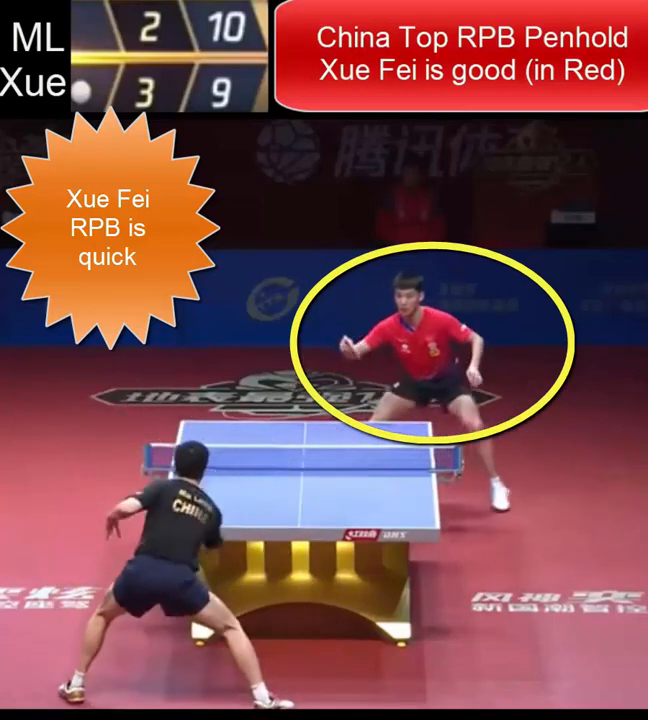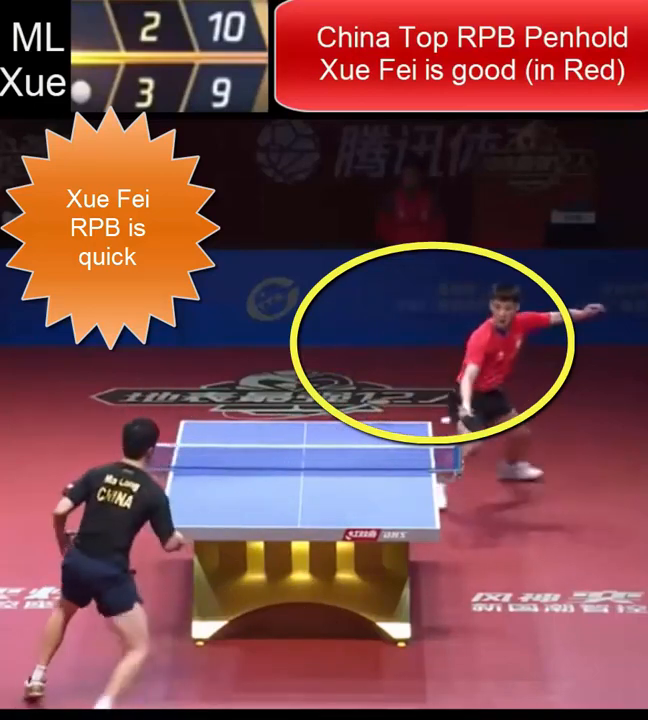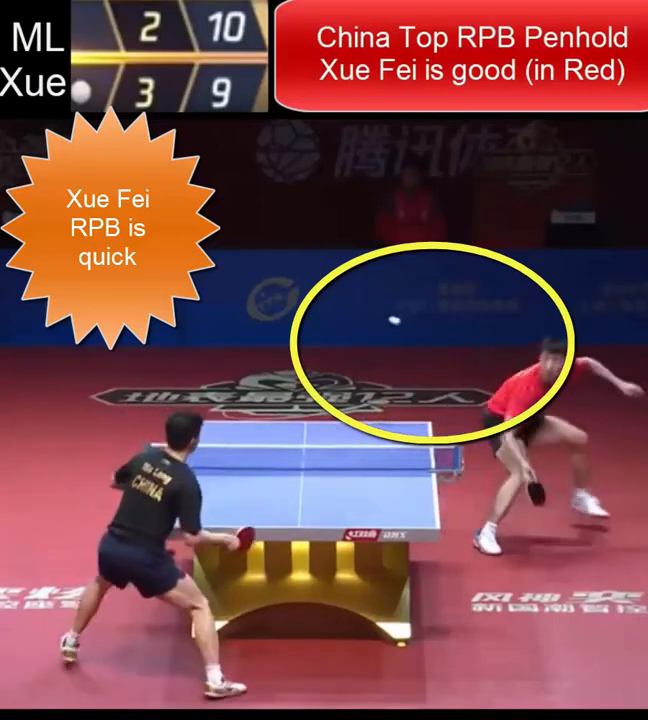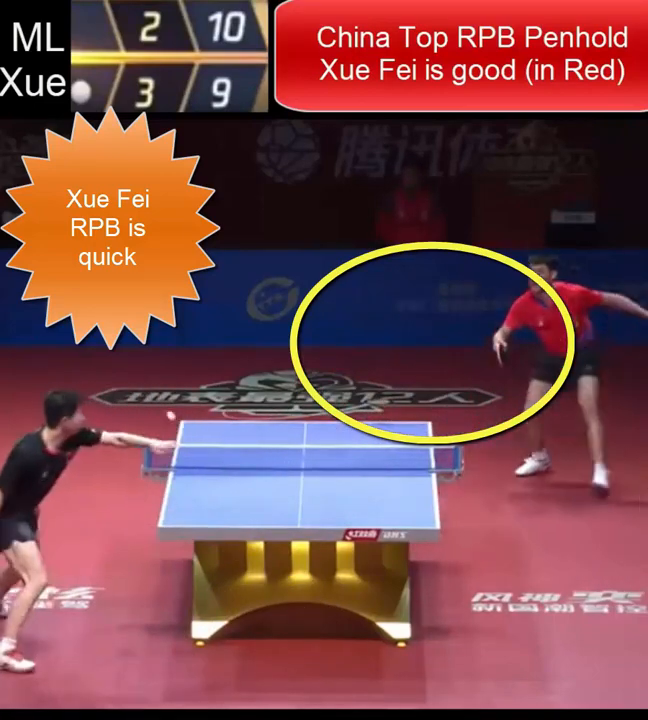
dt=0.7s
person 1, frame 1
left shoulder: (163, 487)
right shoulder: (211, 509)
left elbow: (128, 507)
right elbow: (212, 545)
left wrist: (112, 516)
left hip: (141, 572)
right hip: (180, 580)
left knee: (101, 615)
right knee: (232, 628)
left ankle: (76, 685)
right ankle: (263, 698)
person 1, frame 2
left shoulder: (95, 474)
right shoulder: (153, 493)
left elbow: (59, 511)
right elbow: (171, 544)
left wrist: (62, 538)
right wrist: (180, 537)
left hip: (75, 562)
right hip: (111, 573)
left knee: (62, 613)
right knee: (137, 650)
left ankle: (37, 680)
right ankle: (103, 707)
person 1, frame 3
left shoulder: (141, 461)
right shoulder: (187, 484)
left elbow: (121, 485)
right elbow: (192, 536)
right wrist: (227, 540)
left hip: (111, 547)
right hip: (147, 558)
left knee: (100, 584)
right knee: (199, 607)
left ankle: (71, 642)
right ankle: (216, 680)
person 1, frame 4
left shoulder: (74, 436)
right shoulder: (28, 453)
left elbow: (113, 437)
left wrist: (150, 442)
left hip: (24, 512)
left knee: (24, 565)
right knee: (36, 580)
person 2, frame 1
left shoulder: (440, 320)
right shoulder: (387, 327)
left elbow: (476, 340)
right elbow: (358, 350)
left wrist: (473, 367)
right wrist: (348, 349)
left hip: (448, 380)
right hip: (413, 381)
left knee: (474, 426)
right knee: (375, 423)
left ankle: (496, 484)
person 2, frame 2
left shoulder: (521, 321)
right shoulder: (481, 338)
left elbow: (558, 317)
right elbow: (468, 375)
left wrist: (584, 313)
right wrist: (466, 406)
left hip: (491, 392)
right hip: (473, 396)
left knee: (522, 433)
right knee: (472, 445)
left ankle: (511, 467)
person 2, frame 3
left shoulder: (568, 369)
right shoulder: (525, 386)
left elbow: (586, 362)
right elbow: (507, 433)
left wrist: (618, 382)
right wrist: (523, 463)
left hip: (531, 418)
right hip: (499, 421)
left knee: (579, 440)
right knee: (519, 477)
left ankle: (581, 497)
right ankle: (486, 532)
person 2, frame 4
left shoulder: (574, 293)
right shoulder: (523, 304)
left elbow: (611, 299)
right elbow: (502, 332)
right wrist: (498, 341)
left hip: (583, 353)
right hip: (553, 356)
left knee: (588, 408)
right knee: (530, 410)
left ankle: (600, 471)
right ankle: (539, 457)
